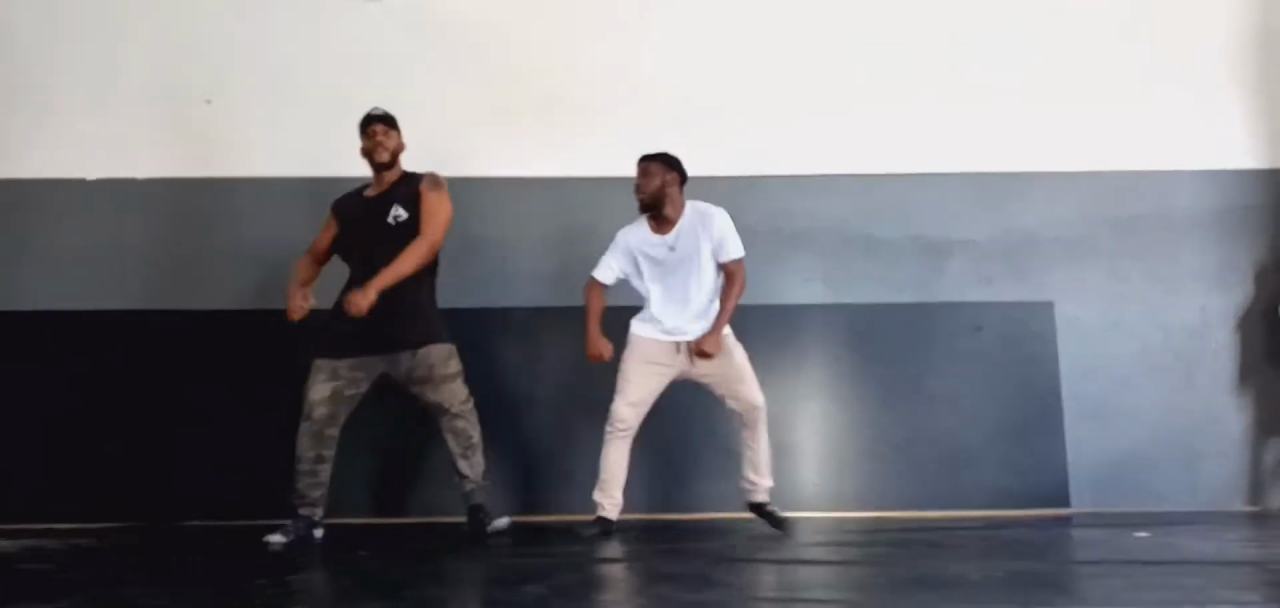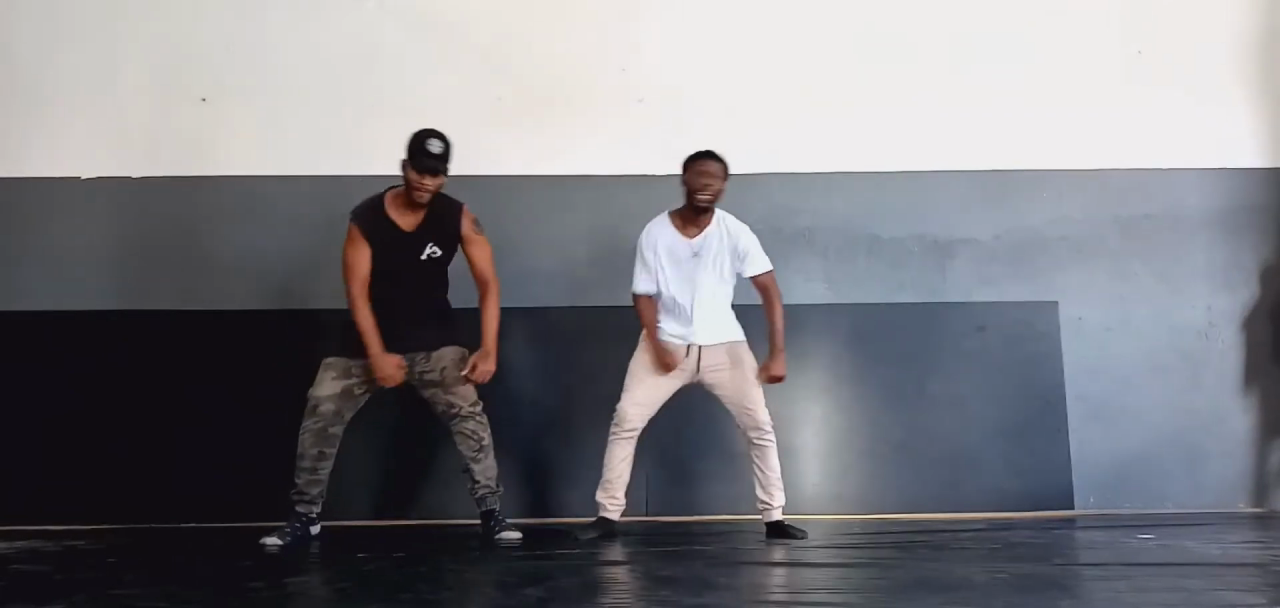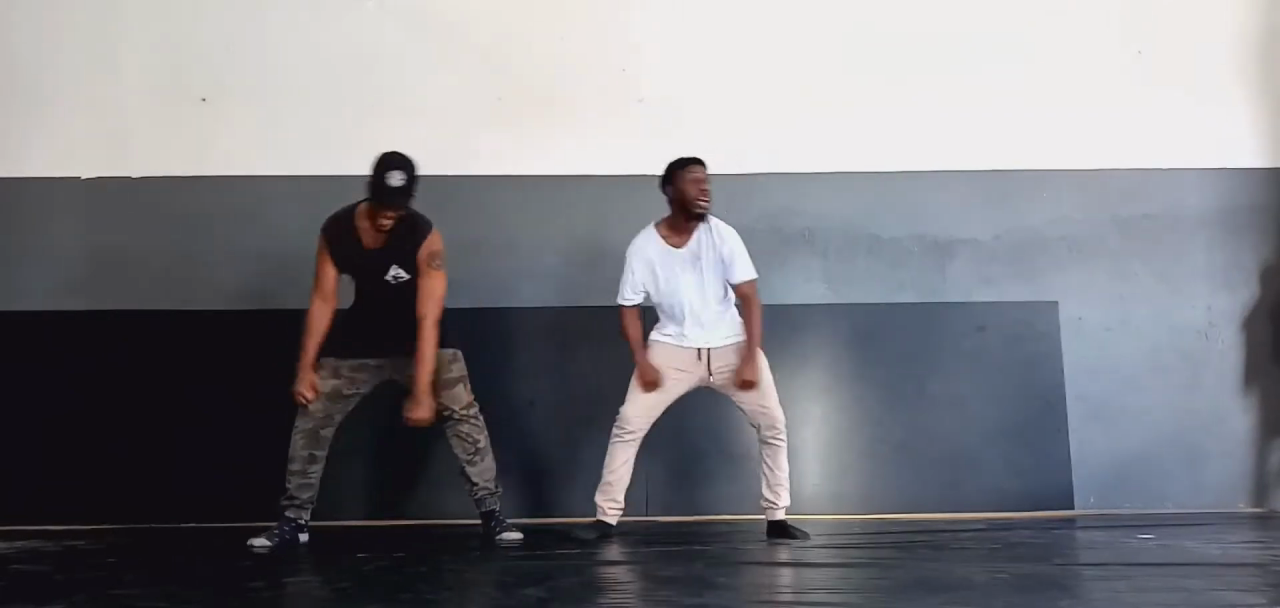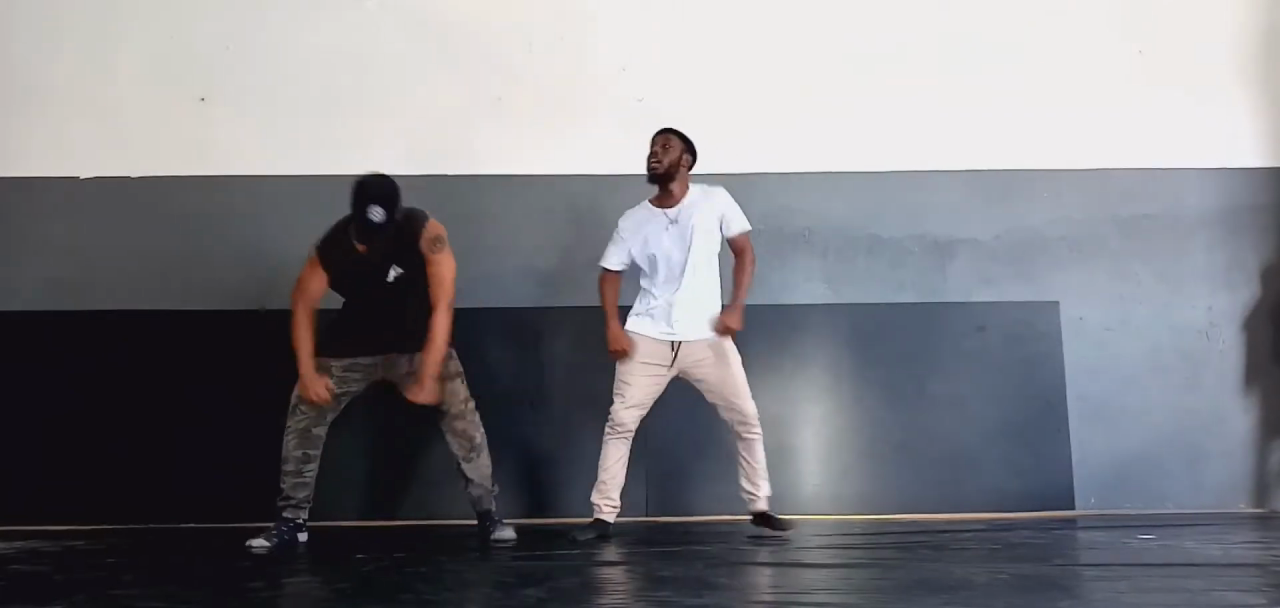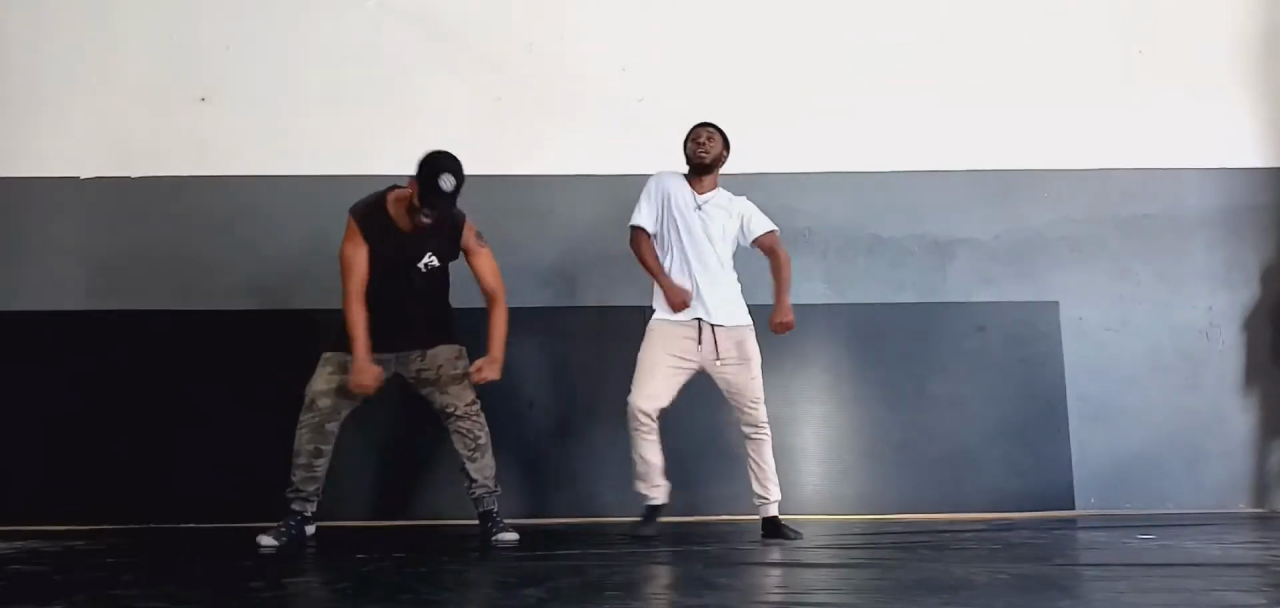
dt=0.5s
person 1, frame 1
left shoulder: (426, 187)
right shoulder: (347, 205)
left elbow: (428, 242)
right elbow: (316, 255)
left wrist: (373, 288)
right wrist: (297, 288)
left hip: (416, 329)
right hip: (351, 333)
left knee: (457, 408)
right knee: (317, 419)
left ankle: (477, 507)
right ankle: (308, 517)
person 1, frame 2
left shoulder: (457, 217)
right shoulder: (366, 218)
left elbow: (488, 284)
right elbow: (357, 290)
left wrist: (489, 349)
right wrist: (376, 355)
left hip: (433, 339)
right hip: (373, 336)
left knee: (469, 414)
right knee: (320, 414)
left ankle: (491, 513)
right ankle: (305, 517)
person 1, frame 3
left shoulder: (425, 238)
right shoulder: (337, 230)
left elbow: (428, 320)
right elbow: (323, 299)
left wrist: (423, 395)
right wrist: (306, 367)
left hip: (419, 341)
right hip: (359, 341)
left knee: (465, 416)
right knee: (311, 417)
left ankle: (491, 513)
right ankle: (294, 521)
person 1, frame 4
left shoulder: (424, 230)
right shoulder: (333, 245)
left elbow: (442, 307)
right elbow: (303, 307)
left wrist: (429, 376)
right wrist: (307, 375)
left hip: (417, 340)
right hip: (352, 341)
left knee: (461, 413)
right knee: (304, 413)
left ankle: (487, 513)
right ankle: (292, 521)
person 1, frame 5
left shoulder: (459, 227)
right shoulder: (366, 216)
left elbow: (496, 293)
right elbow: (354, 290)
left wrist: (496, 354)
right wrist: (360, 359)
left hip: (430, 339)
right hip: (370, 336)
left knee: (467, 412)
right knee: (318, 408)
left ankle: (489, 514)
right ankle: (300, 516)
person 2, frame 1
left shoulder: (711, 219)
right shoulder: (631, 237)
left elbow: (735, 275)
right elbow: (597, 283)
left wrist: (715, 331)
right wrist: (594, 334)
left hip: (709, 340)
right hip: (654, 339)
left knee: (753, 406)
right knee: (621, 418)
left ankle: (759, 498)
right ankle: (607, 512)
person 2, frame 2
left shoulder: (735, 232)
right shoulder: (655, 233)
left elbow: (769, 290)
right elbow: (645, 296)
left wrist: (778, 352)
right wrist: (656, 344)
left hip: (722, 344)
right hip: (668, 344)
left knee: (759, 425)
right knee: (625, 420)
left ankle: (773, 518)
right ankle: (608, 515)
person 2, frame 3
left shoulder: (722, 236)
right shoulder: (642, 247)
left elbow: (748, 298)
right elbow: (629, 308)
left wrist: (750, 358)
right wrist: (642, 362)
left hip: (729, 345)
right hip: (672, 347)
left knee: (773, 423)
right knee: (628, 423)
left ankle: (776, 517)
right ankle: (606, 516)
person 2, frame 4
left shoulder: (715, 201)
right shoulder: (634, 220)
left elbow: (745, 253)
right elbow: (609, 271)
left wrist: (734, 309)
right wrist: (613, 326)
left hip: (707, 337)
right hip: (649, 336)
left knee: (745, 417)
right knee: (621, 421)
left ankle: (759, 506)
right ankle: (604, 515)
person 2, frame 5
left shoulder: (737, 206)
right shoulder: (663, 185)
left elbow: (774, 249)
right elbow: (640, 237)
left wrist: (783, 301)
right wrist: (667, 284)
left hip: (731, 326)
right hip: (676, 322)
left knee: (755, 420)
right knee: (641, 406)
left ankle: (770, 515)
right ankle: (654, 498)
